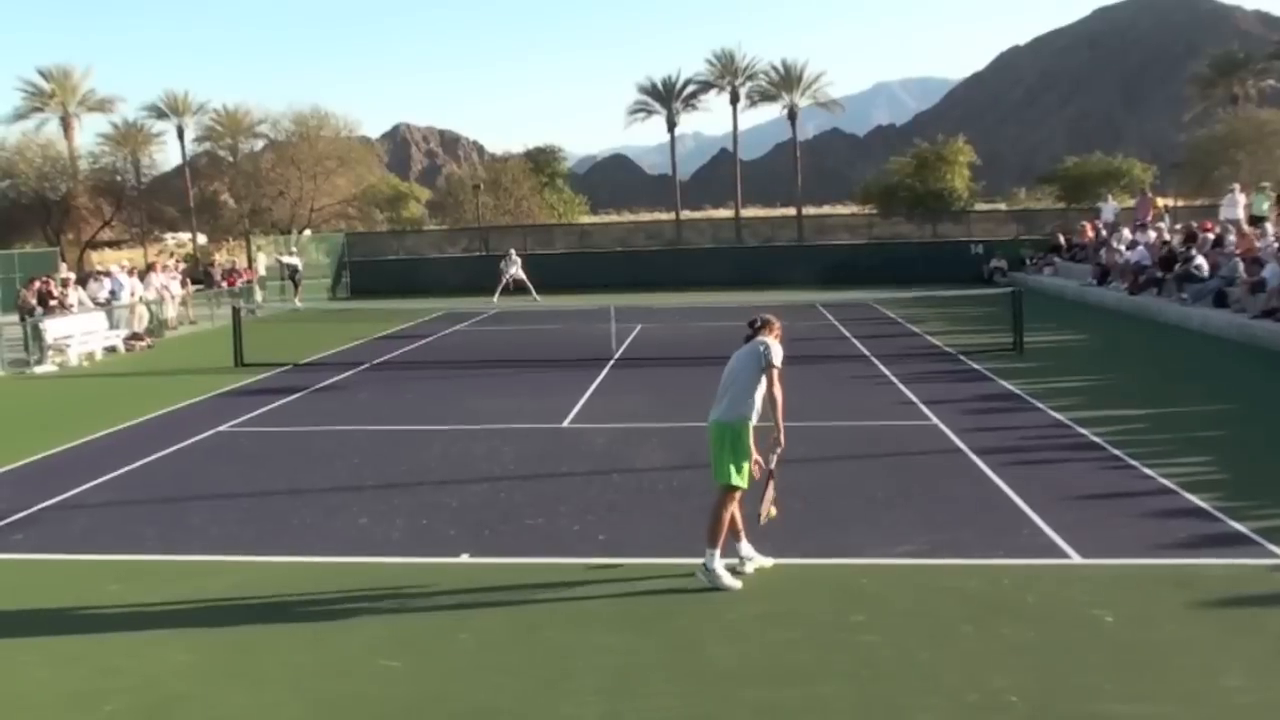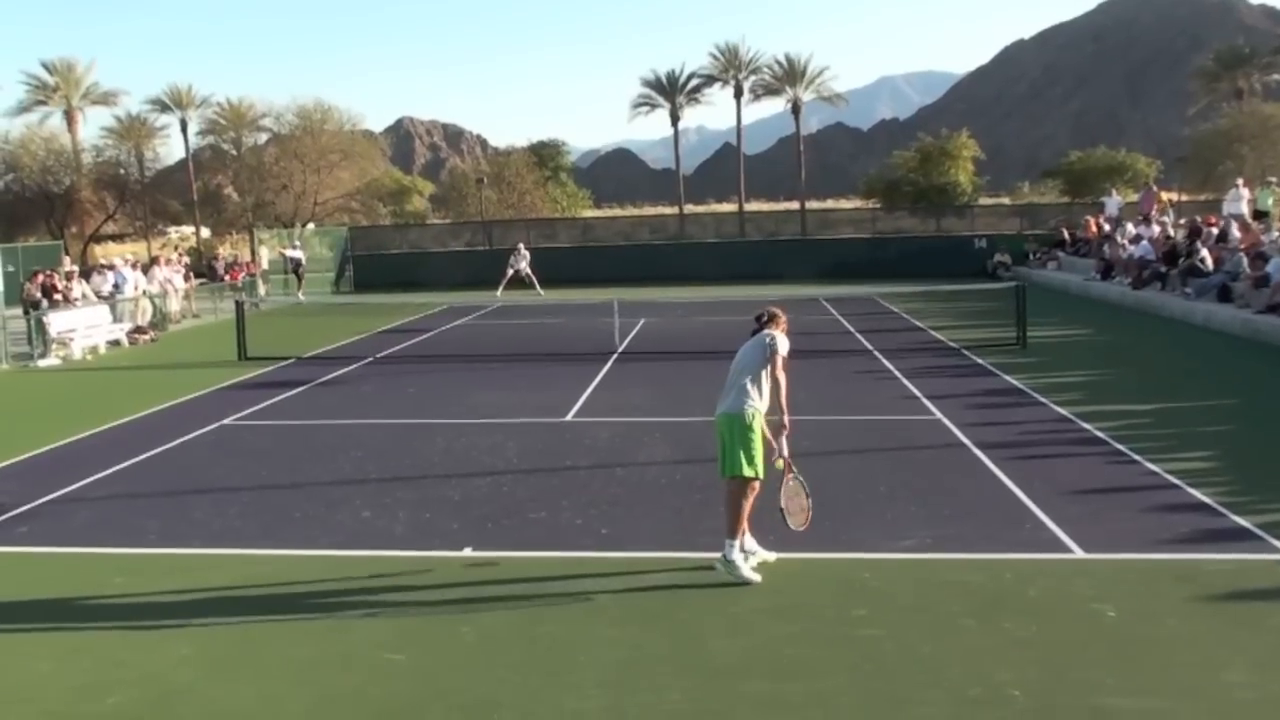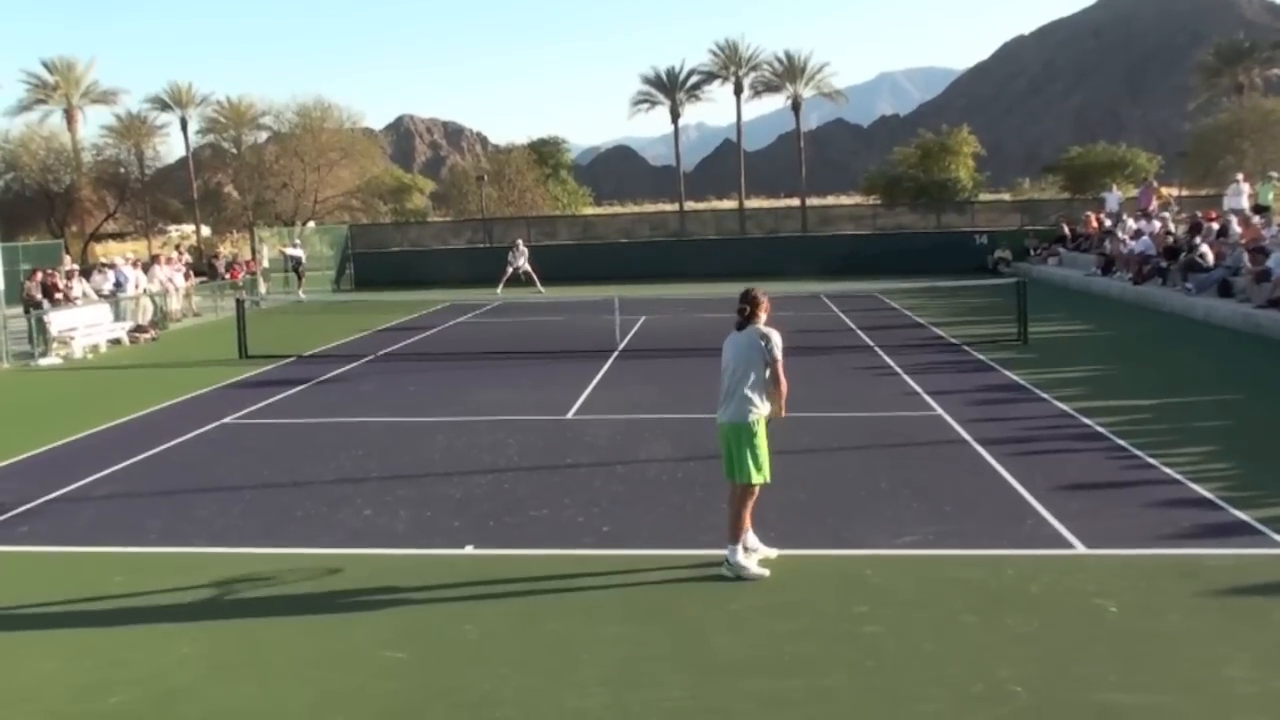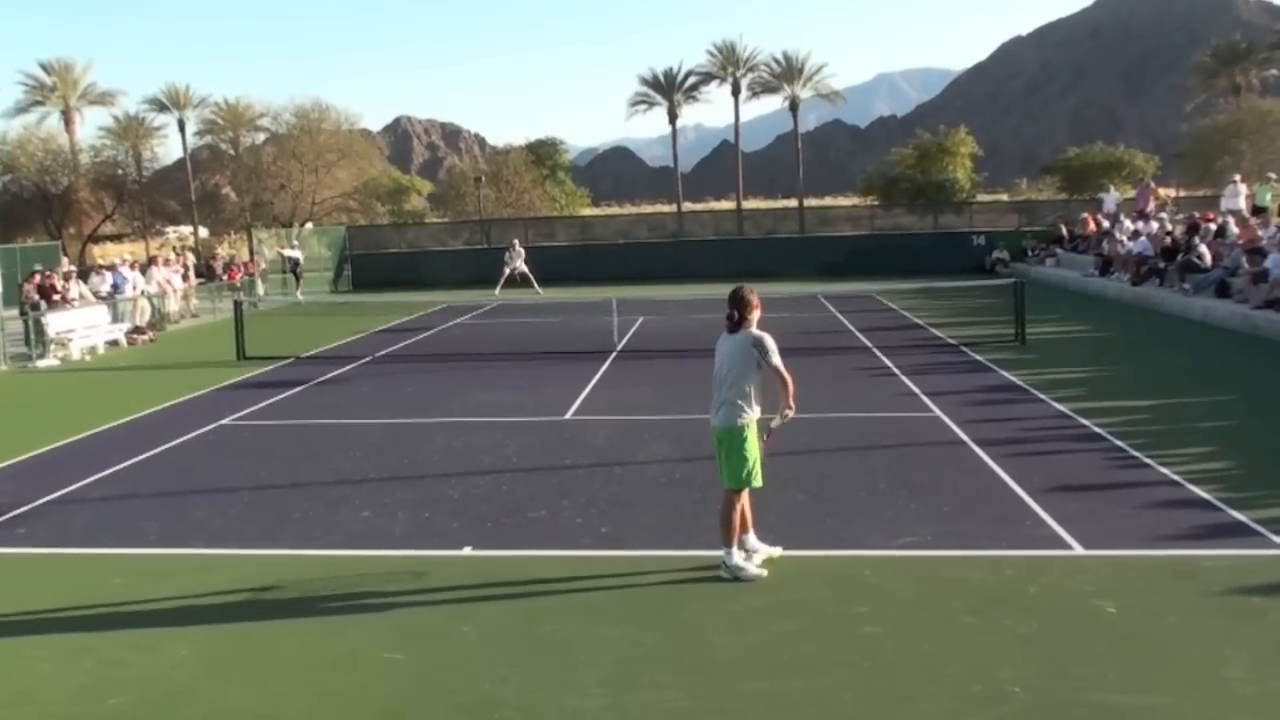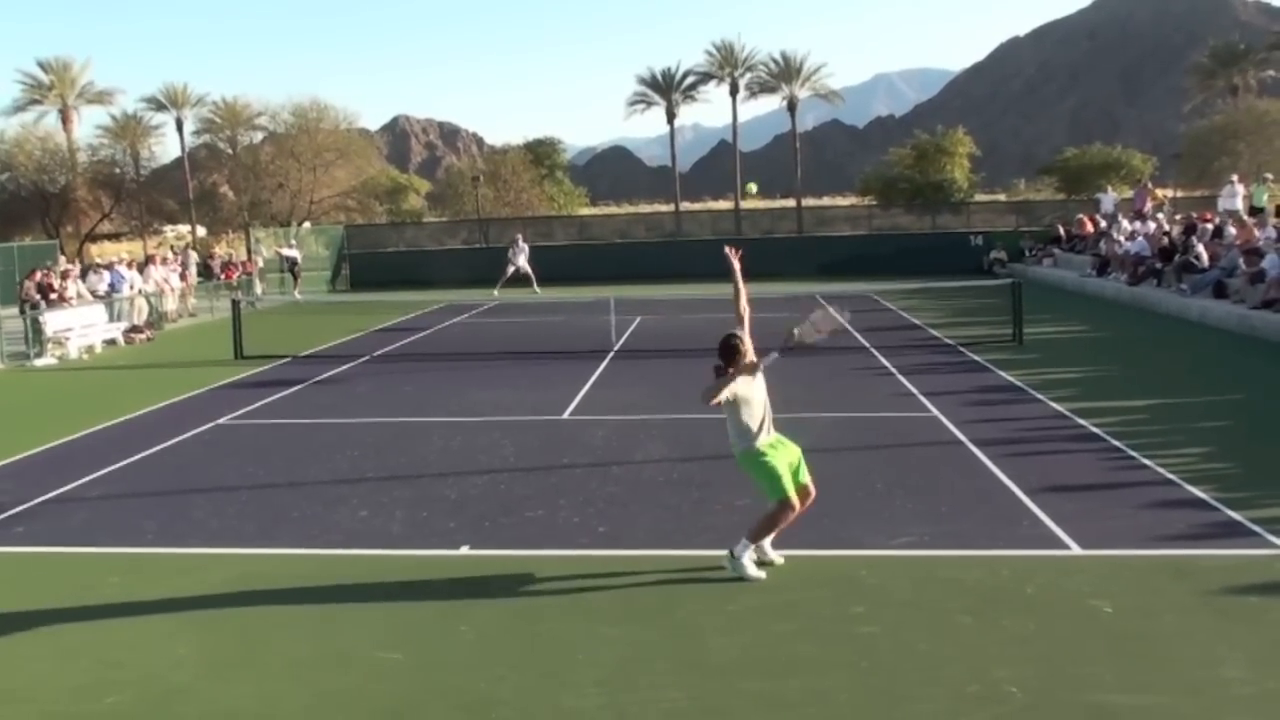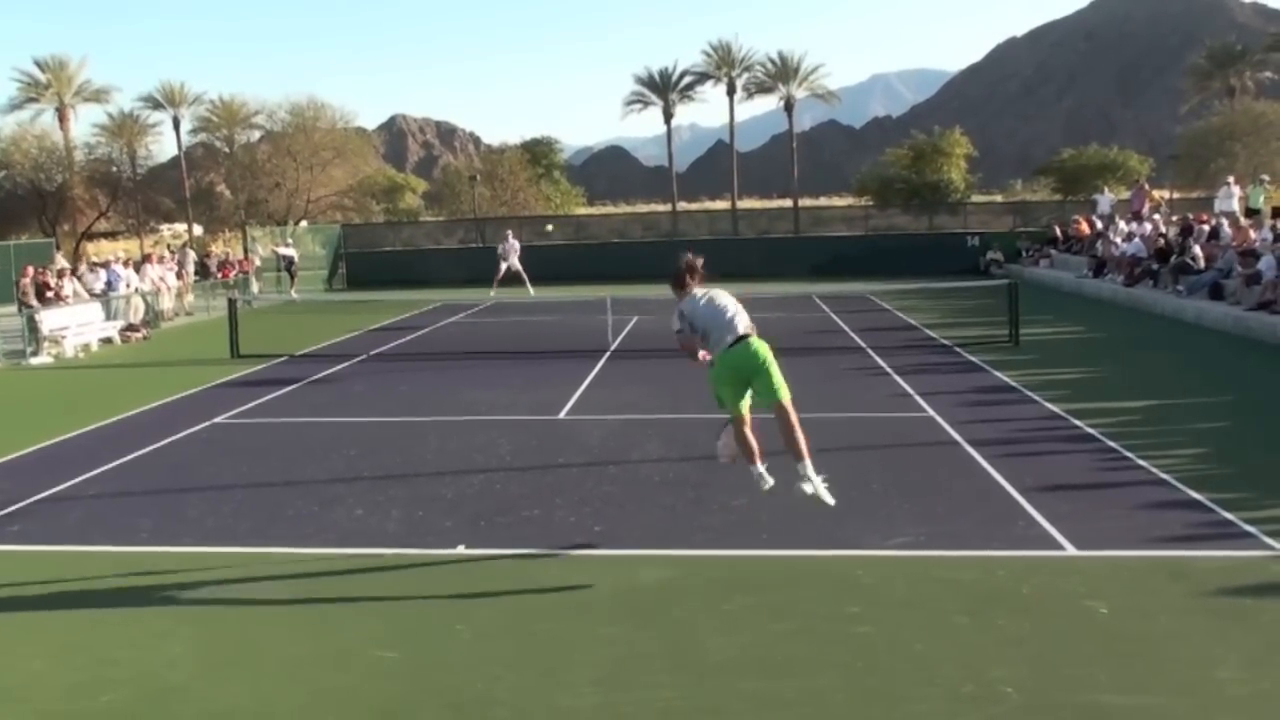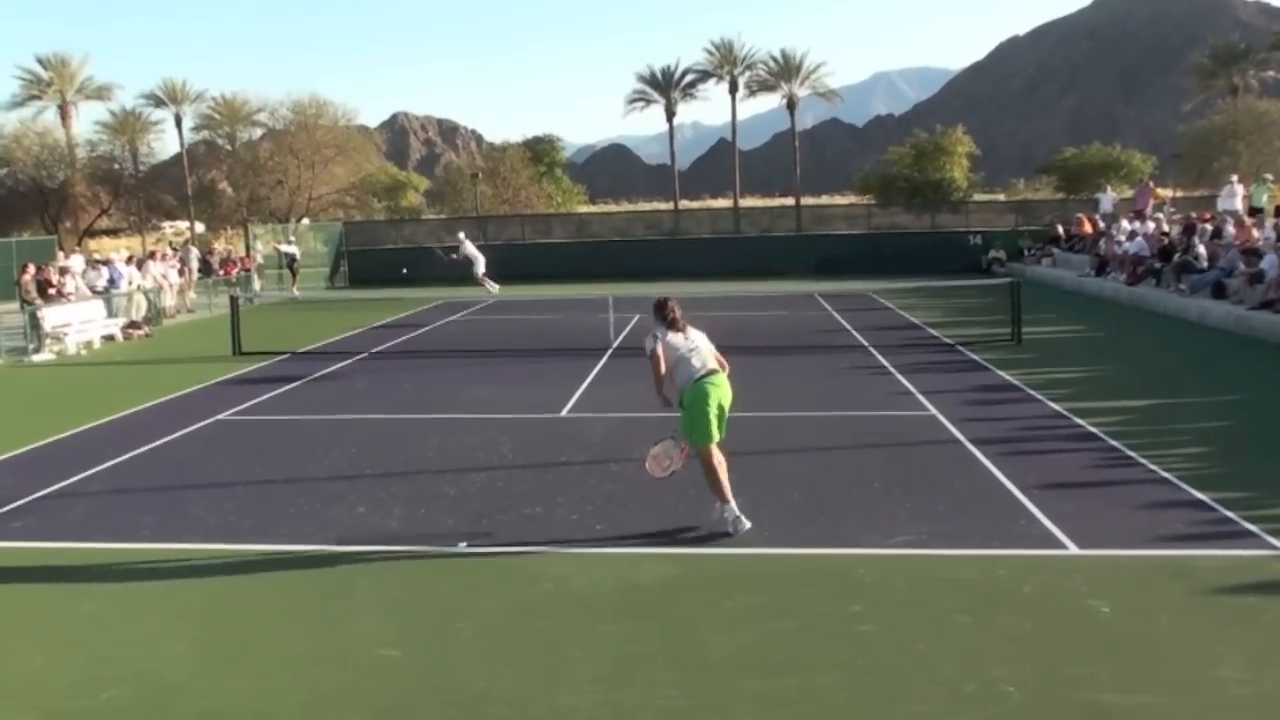
dt=0.5s
person 1, frame 1
left shoulder: (744, 352)
right shoulder: (770, 347)
right elbow: (773, 388)
left wrist: (752, 451)
right wrist: (779, 429)
left hip: (720, 422)
right hip: (733, 425)
left knee: (732, 491)
right knee: (729, 493)
left ankle: (746, 553)
right ankle: (711, 564)
person 1, frame 2
left shoulder: (751, 345)
right shoulder: (777, 339)
right elbow: (776, 371)
left wrist: (766, 435)
right wrist: (784, 412)
left hip: (725, 414)
right hip: (742, 415)
left knee: (736, 484)
right knee: (749, 484)
left ankle: (747, 547)
right ankle: (731, 555)
person 1, frame 3
left shoulder: (731, 339)
right shoulder: (768, 336)
right elbow: (779, 383)
left wrist: (766, 405)
right wrist: (779, 408)
left hip: (727, 418)
right hip: (747, 419)
left knee: (739, 486)
right knee: (748, 489)
left ankle: (749, 544)
right ankle: (734, 558)
person 1, frame 4
left shoulder: (725, 340)
right shoulder: (759, 340)
right elbow: (784, 380)
right wrist: (788, 405)
left hip: (722, 422)
right hip: (738, 424)
left knee: (742, 486)
right knee: (735, 491)
left ankle: (750, 545)
right ankle: (731, 560)
person 1, frame 5
left shoulder: (748, 366)
right shoulder: (730, 381)
left elbow: (741, 308)
right elbow: (709, 398)
left wrist: (736, 271)
right wrist: (734, 377)
left hip: (772, 441)
right hip: (755, 451)
left knee: (806, 494)
right knee: (789, 505)
left ankle: (760, 545)
right ankle: (740, 553)
person 1, frame 6
left shoulder: (680, 311)
right shoulder: (717, 294)
left elbow: (688, 348)
left hip: (727, 362)
right hip: (752, 349)
left knee: (740, 422)
right knee: (785, 412)
left ankle: (759, 472)
right ankle: (808, 476)
person 1, frame 7
left shoulder: (657, 337)
right shoulder: (696, 333)
left elbow: (658, 362)
right elbow: (723, 365)
left wrist: (661, 395)
left hip: (697, 391)
right hip: (721, 384)
left knee: (707, 458)
right knee: (711, 447)
left ankle: (734, 516)
right ankle: (725, 505)
